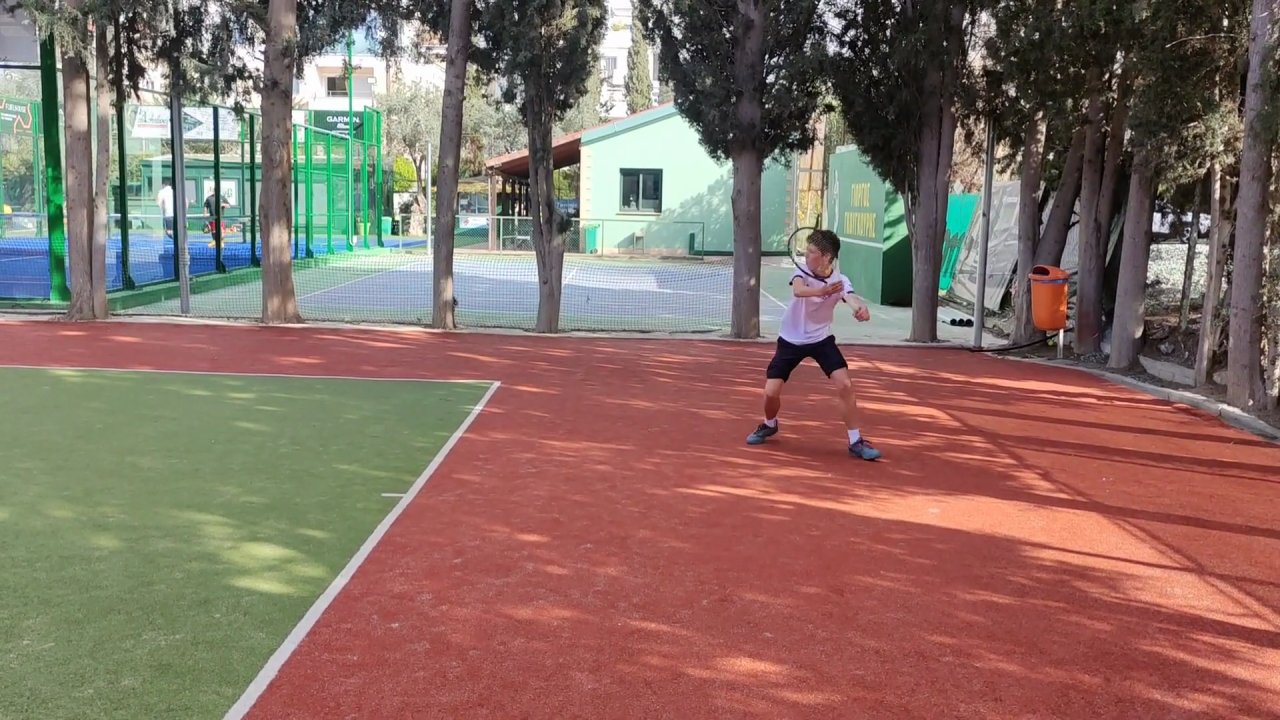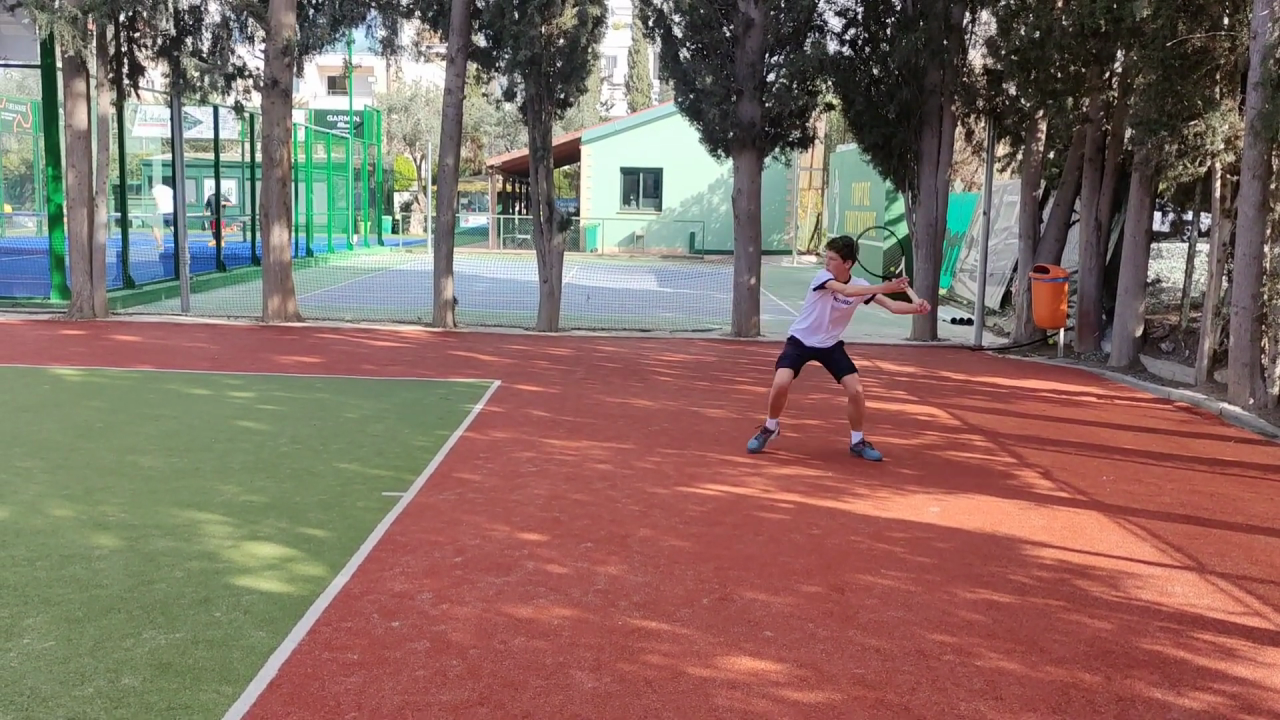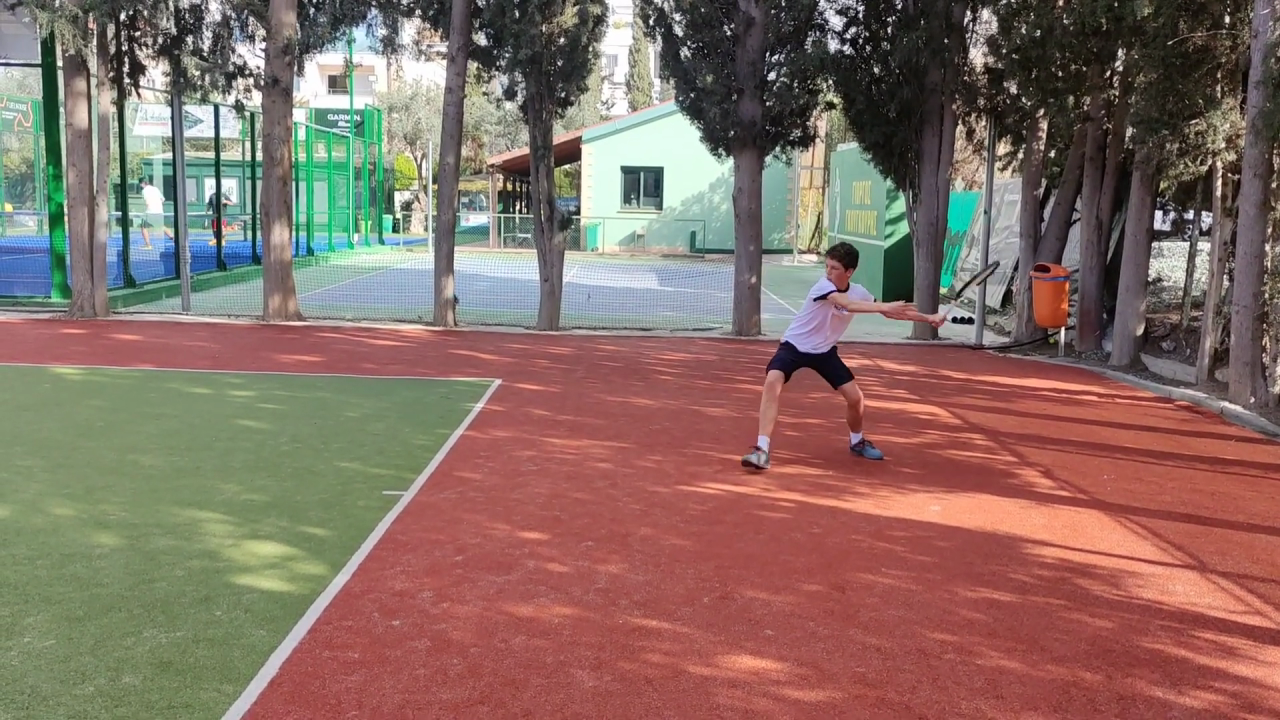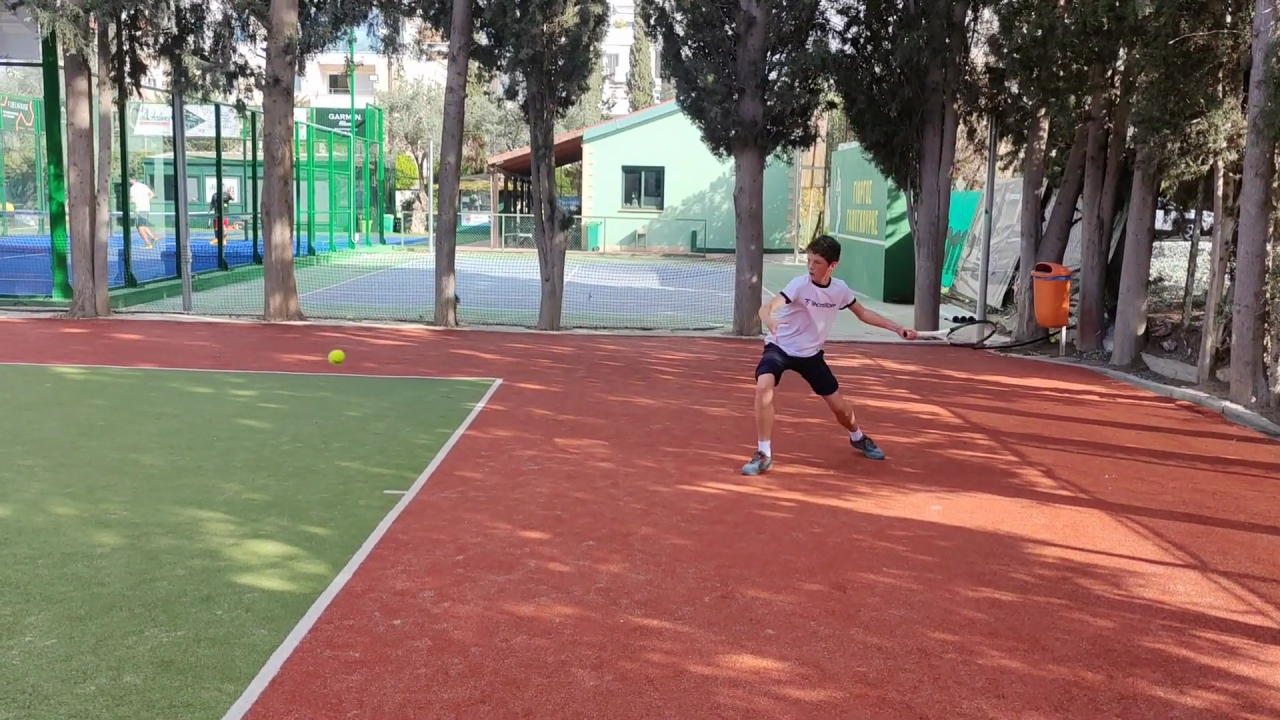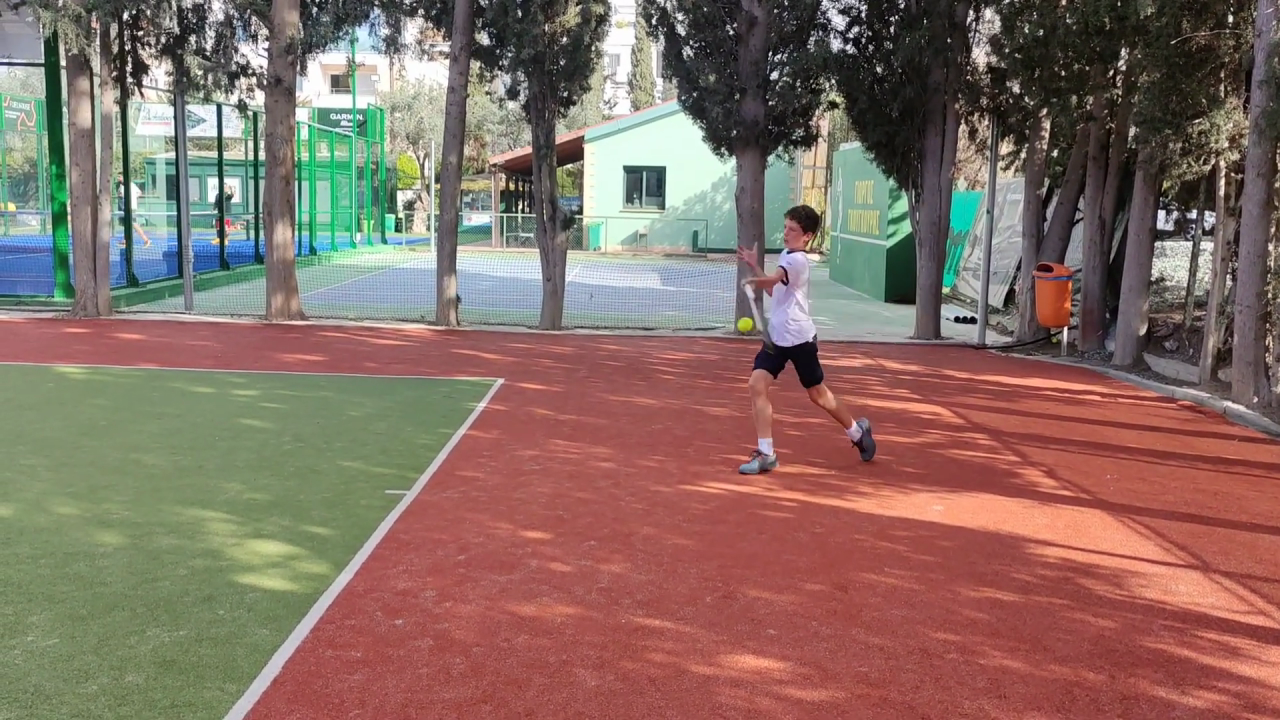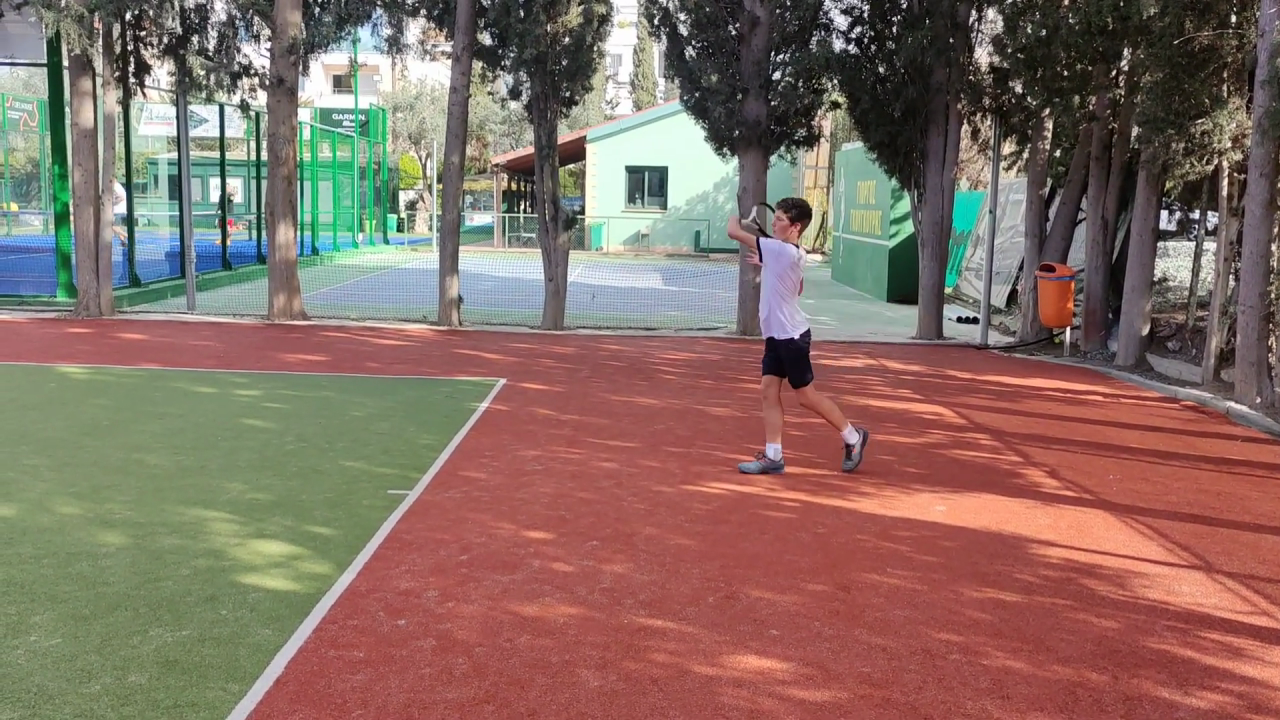
dt=0.2s
person 1, frame 1
left shoulder: (839, 282)
right shoulder: (801, 271)
left elbow: (858, 305)
right elbow: (799, 291)
left wrist: (862, 311)
right wrist: (825, 290)
left hip: (821, 340)
right hip: (789, 340)
left knee: (844, 385)
right knee: (771, 393)
left ankle: (855, 440)
right ankle: (769, 424)
person 1, frame 2
left shoulder: (860, 285)
right shoulder: (822, 277)
left elbow: (892, 306)
right elbow: (846, 292)
left wrist: (918, 307)
right wrist: (883, 287)
left hip: (830, 345)
right hip: (800, 341)
left knee: (856, 392)
right knee: (781, 384)
left ankle: (857, 441)
right ankle: (770, 428)
person 1, frame 3
left shoulder: (859, 292)
right shoulder: (824, 286)
left elbow: (887, 313)
right elbow: (848, 306)
left wrist: (926, 318)
right wrist: (890, 307)
left hip: (824, 351)
right hip: (794, 345)
left knee: (854, 397)
right knee: (772, 385)
left ankle: (858, 441)
right ankle: (761, 450)
person 1, frame 4
left shoulder: (840, 289)
right shoulder: (797, 284)
left elbow: (864, 314)
right elbow: (768, 308)
left wrist: (899, 328)
right wrist: (772, 322)
left hip: (810, 354)
right hip: (779, 347)
left knee: (838, 404)
right knee: (763, 388)
left ankle: (858, 438)
right ankle: (763, 455)
person 1, frame 5
left shoulder: (796, 261)
right shoulder: (786, 257)
left elbow: (770, 280)
right elbow: (774, 289)
right wrist: (753, 264)
left hip: (798, 341)
right hip: (776, 338)
left knee: (818, 395)
right knee: (757, 386)
left ankle: (857, 432)
right ankle: (765, 454)
person 1, frame 6
left shoulder: (775, 248)
right shoulder: (794, 254)
left elbow: (734, 232)
left wrist: (734, 219)
left hip: (791, 336)
right hip: (778, 335)
left knee: (806, 395)
right knee: (768, 390)
left ankle: (853, 437)
right ankle: (773, 456)
